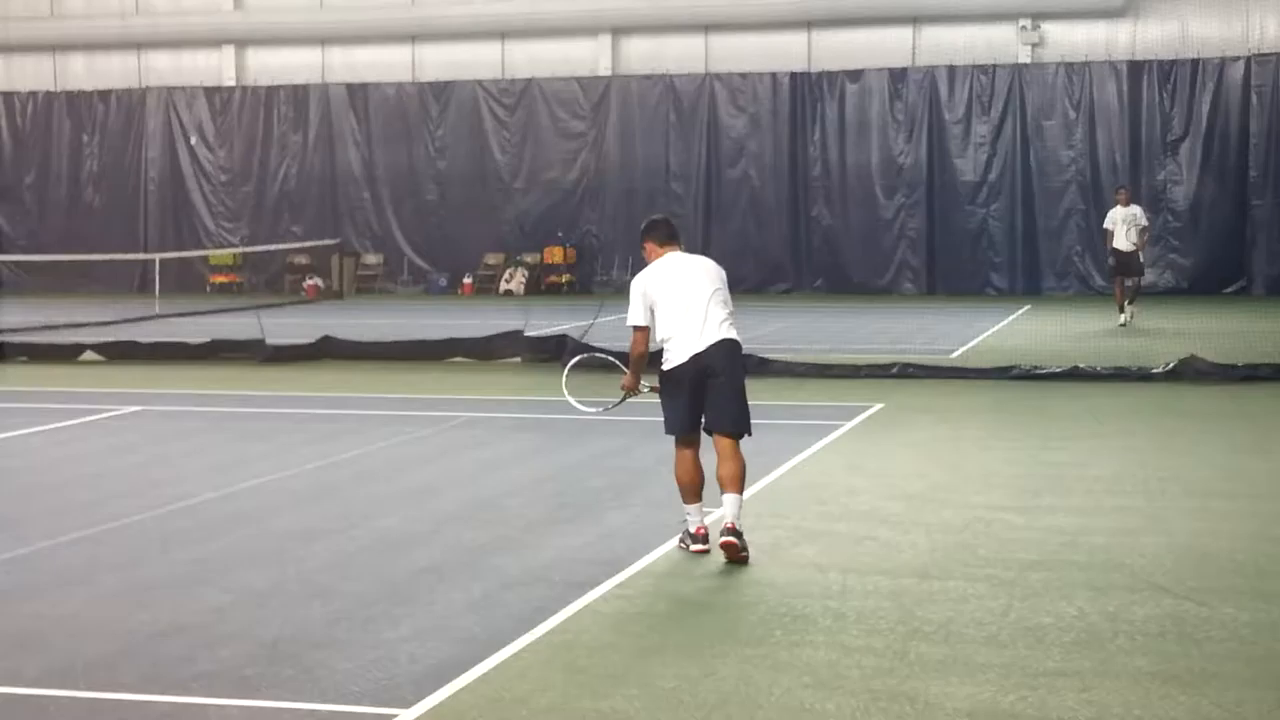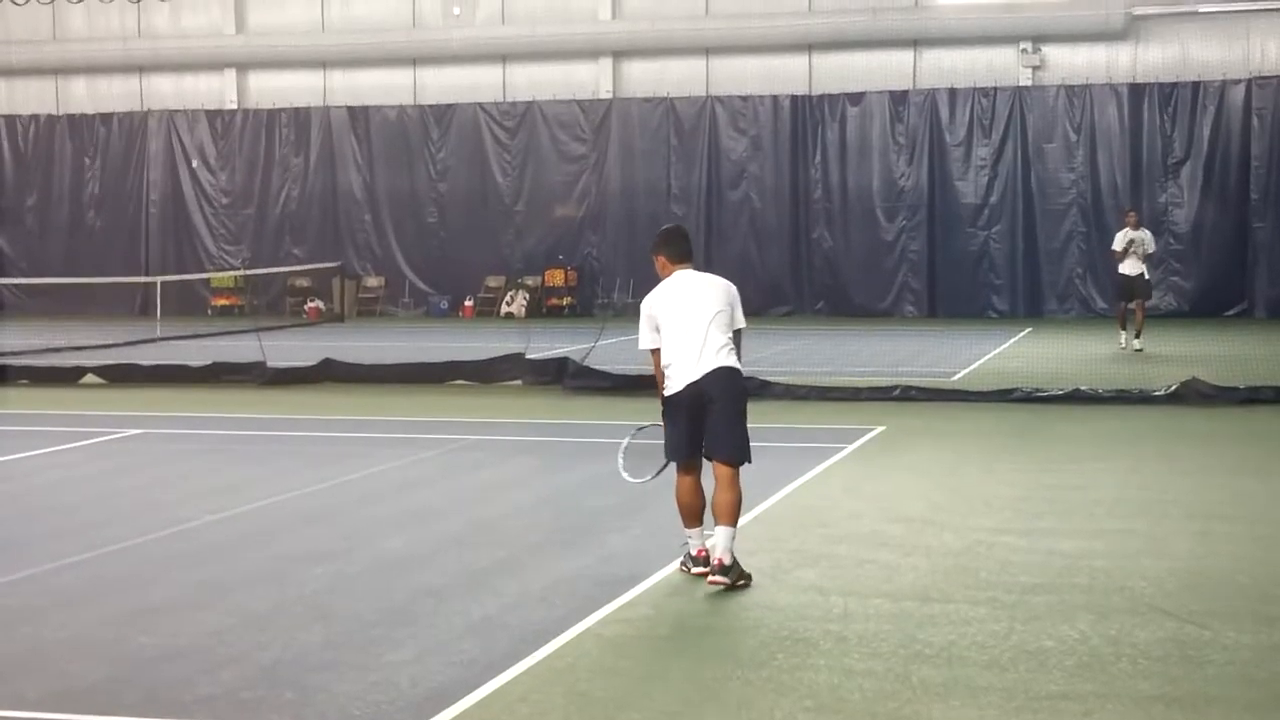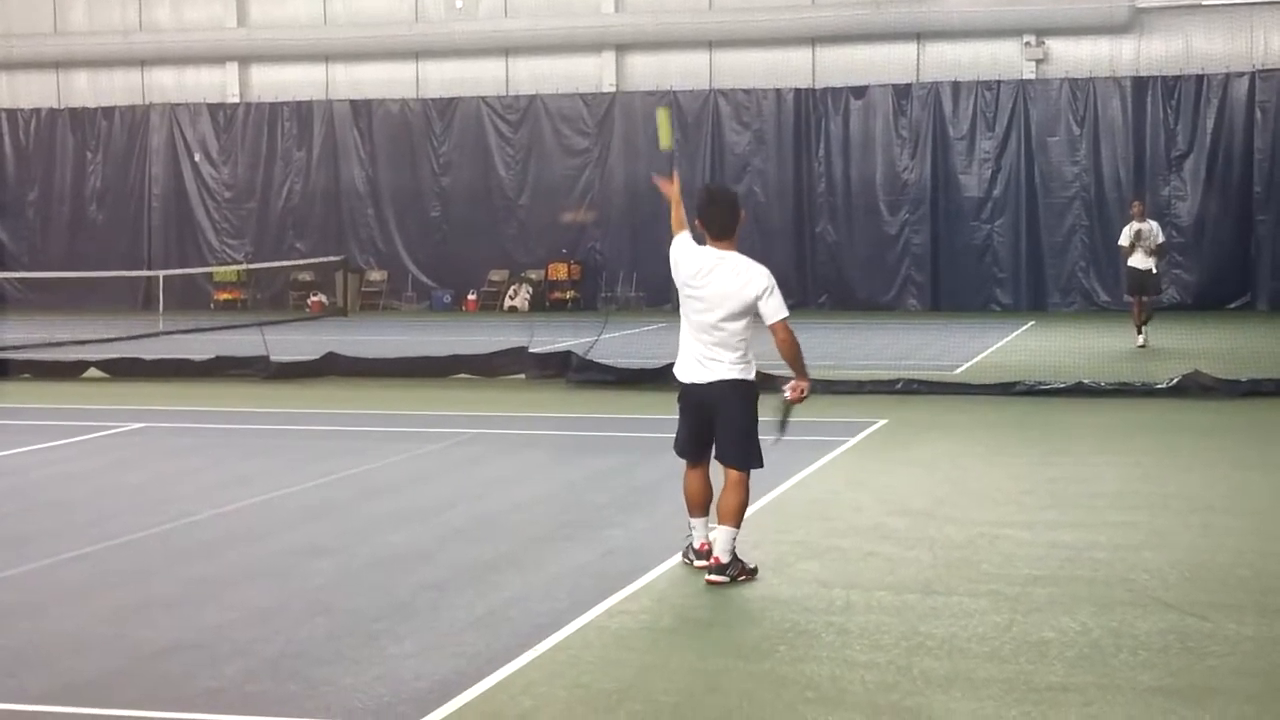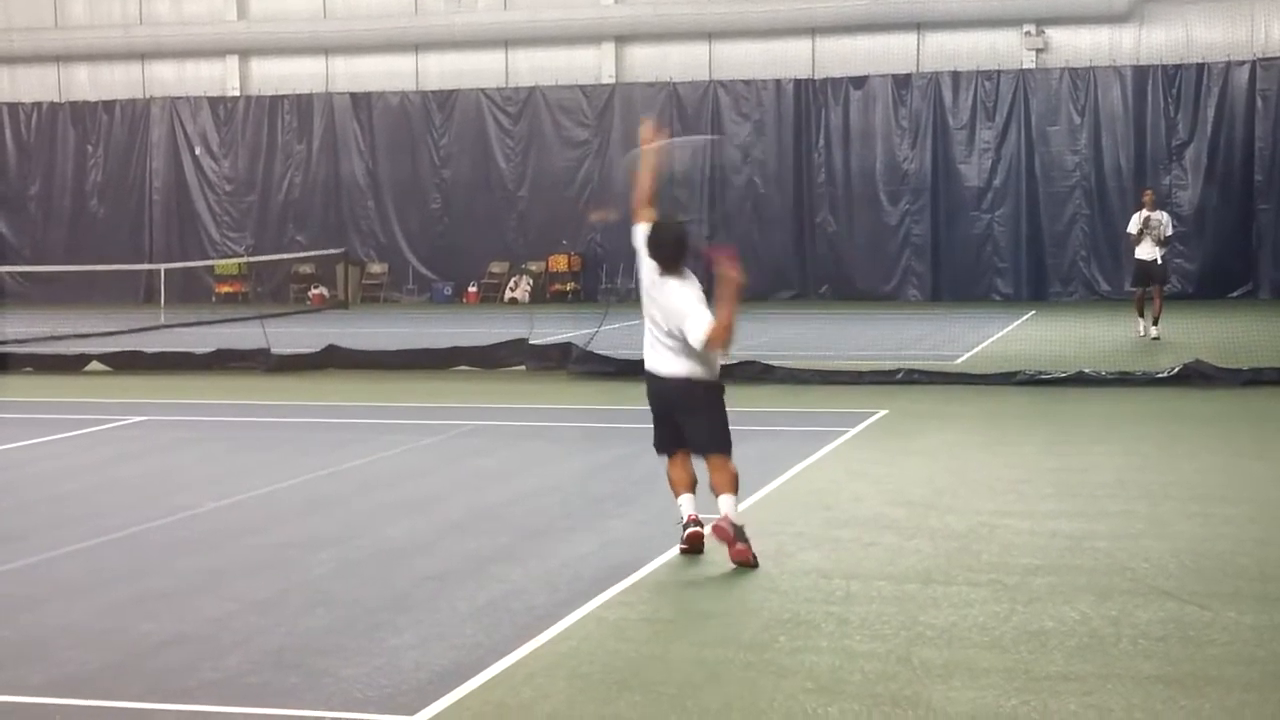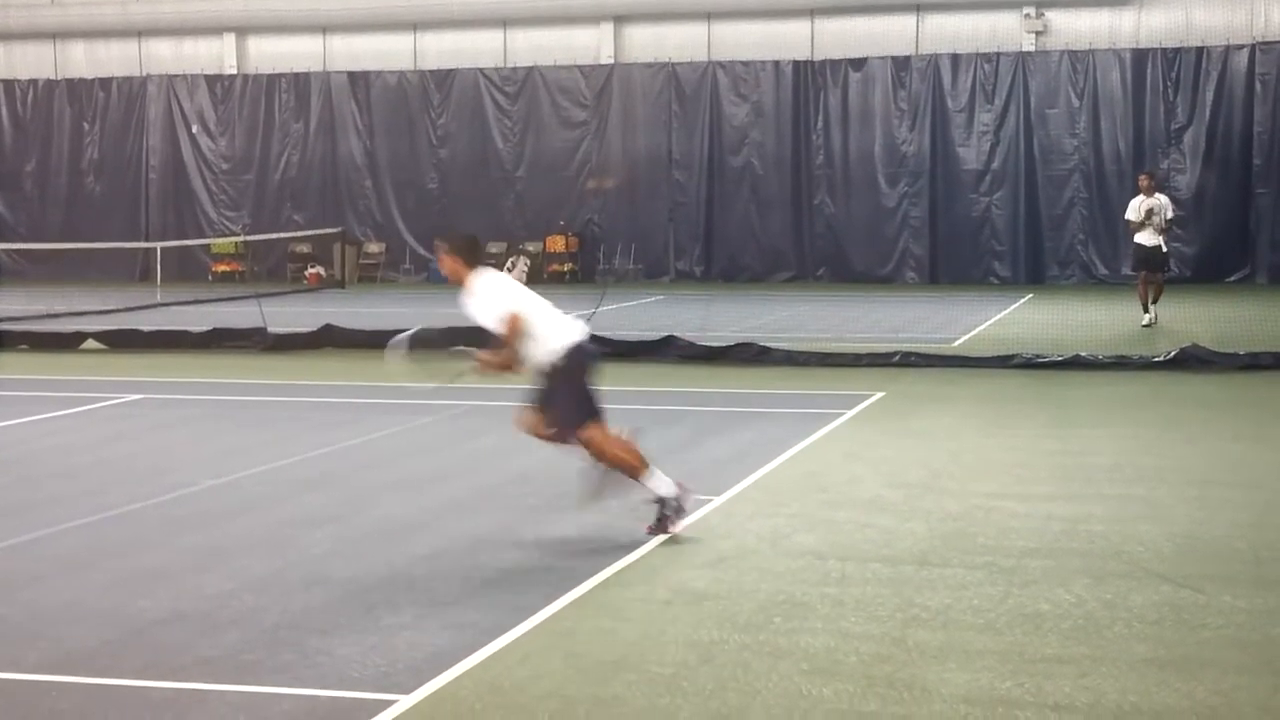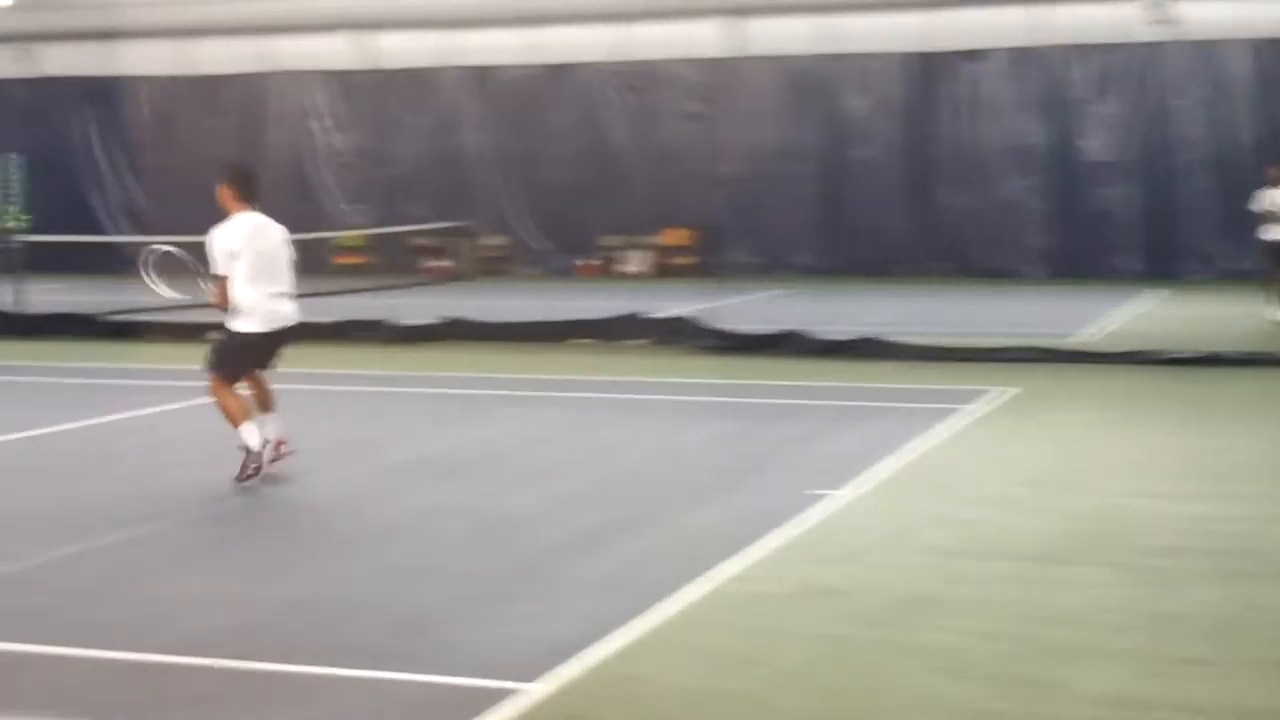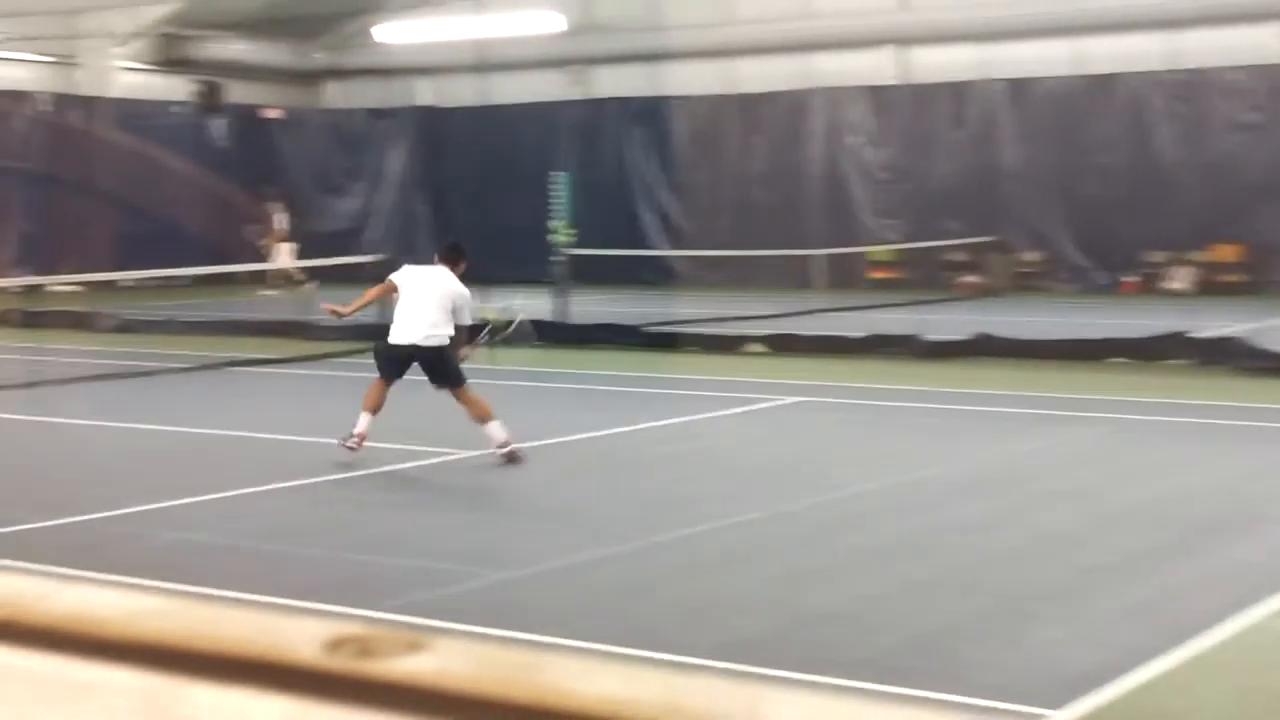
dt=0.7s
person 1, frame 1
left shoulder: (644, 279)
right shoulder: (711, 266)
left elbow: (640, 345)
left wrist: (633, 376)
left hip: (680, 360)
right hip: (724, 349)
left knee: (686, 445)
right knee: (727, 442)
left ankle: (696, 528)
right ankle: (731, 524)
person 1, frame 2
left shoulder: (653, 300)
right shoulder: (724, 286)
left wrist: (669, 408)
left hip: (681, 387)
right hip: (724, 378)
left knee: (687, 471)
right knee: (726, 471)
left ankle: (697, 552)
right ankle: (723, 559)
person 1, frame 3
left shoulder: (685, 259)
right shoulder: (756, 276)
left elbow: (680, 231)
right elbow: (782, 334)
left wrist: (674, 198)
right wrist: (799, 376)
left hip: (691, 382)
right hip: (734, 386)
left knee: (696, 465)
right knee: (736, 473)
left ankle: (700, 544)
right ankle: (722, 557)
person 1, frame 4
left shoulder: (647, 267)
right shoulder: (687, 296)
left elbow: (642, 208)
right elbow: (715, 342)
left wrist: (648, 156)
right wrist: (728, 293)
left hip: (659, 379)
right hip: (695, 384)
left knee: (678, 454)
right knee: (719, 459)
left ankle: (690, 518)
right ankle: (728, 519)
person 1, frame 5
left shoulder: (477, 293)
right shoulder: (493, 281)
left elbow: (515, 327)
left wrist: (499, 358)
right wrist: (504, 358)
left hip: (565, 356)
right hip: (570, 351)
left knee: (589, 436)
right knee: (533, 423)
left ankle: (668, 494)
person 1, frame 6
left shoulder: (223, 234)
right shoulder: (277, 230)
left elbow: (223, 296)
left wrist: (221, 301)
left hip: (251, 324)
right hip: (284, 319)
left knee: (220, 385)
right knee: (249, 371)
left ankle: (257, 446)
right ankle: (271, 439)
person 1, frame 7
left shoulder: (410, 271)
right shoulder: (460, 291)
left elbow: (382, 290)
right elbow: (459, 332)
left wrist: (347, 310)
right wrist: (461, 350)
left hip: (399, 341)
right hip: (435, 342)
left knee: (382, 383)
right knee: (464, 394)
left ankle: (359, 432)
right ankle: (503, 444)
